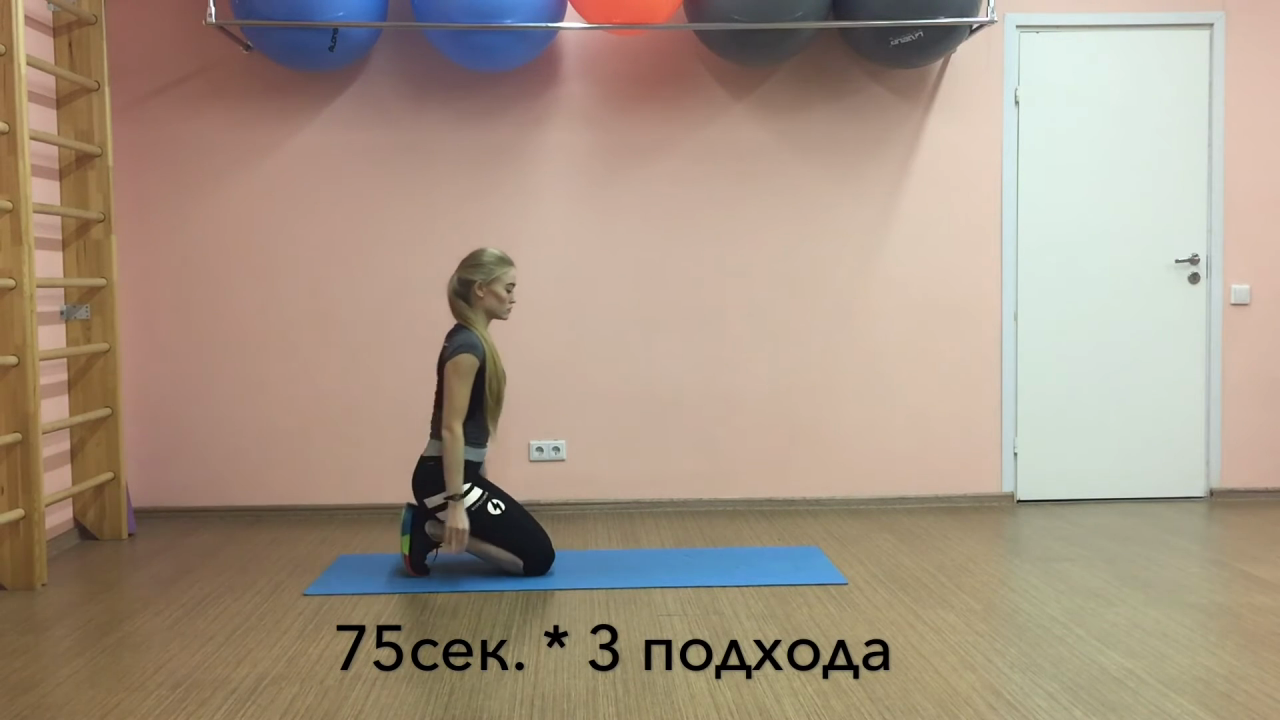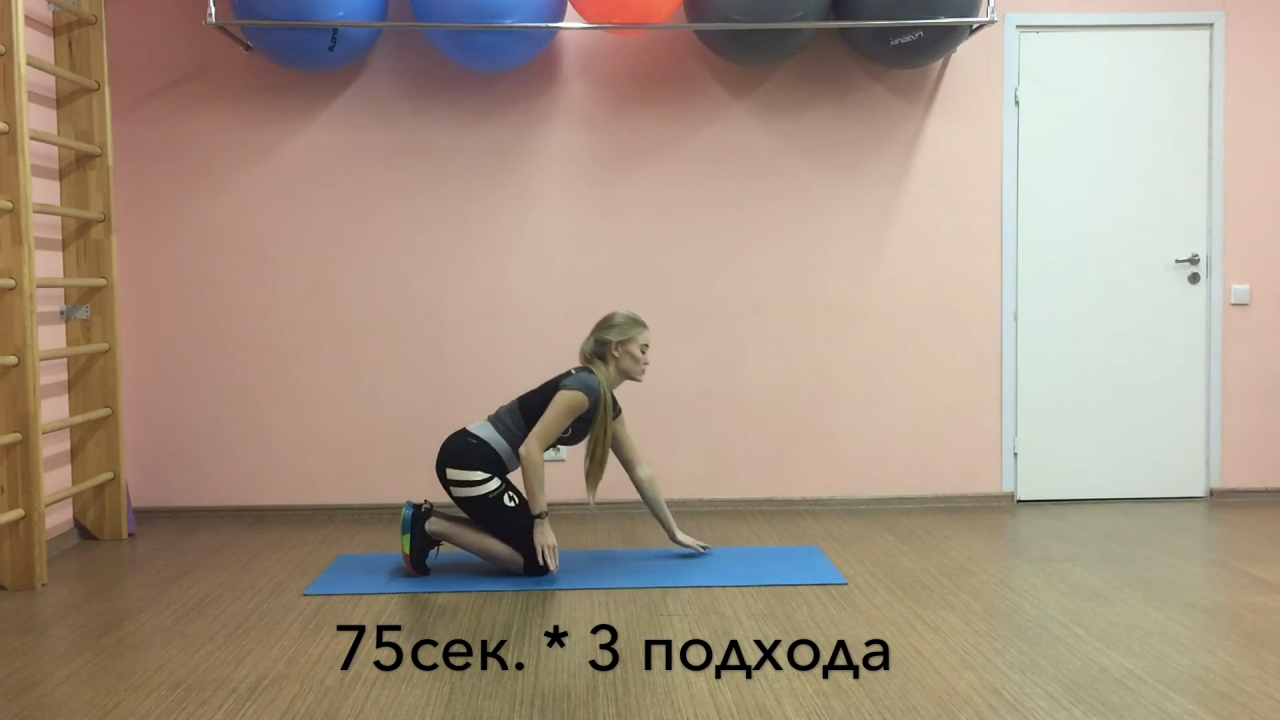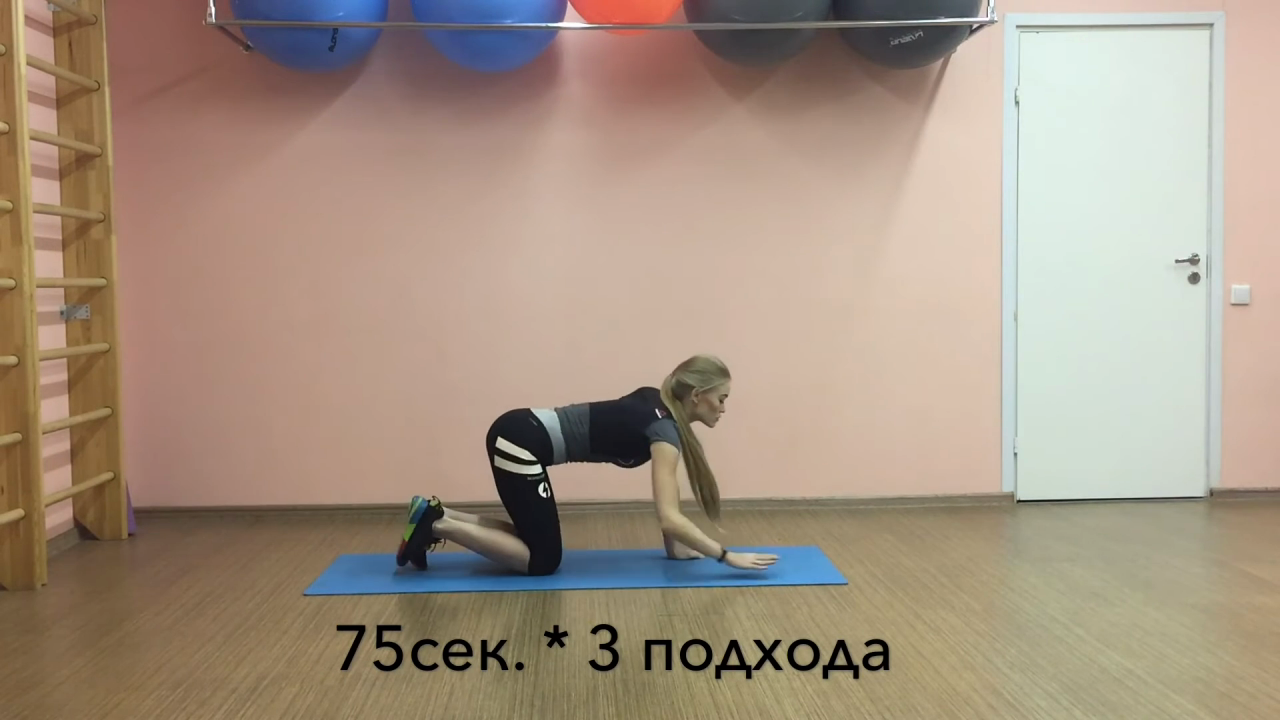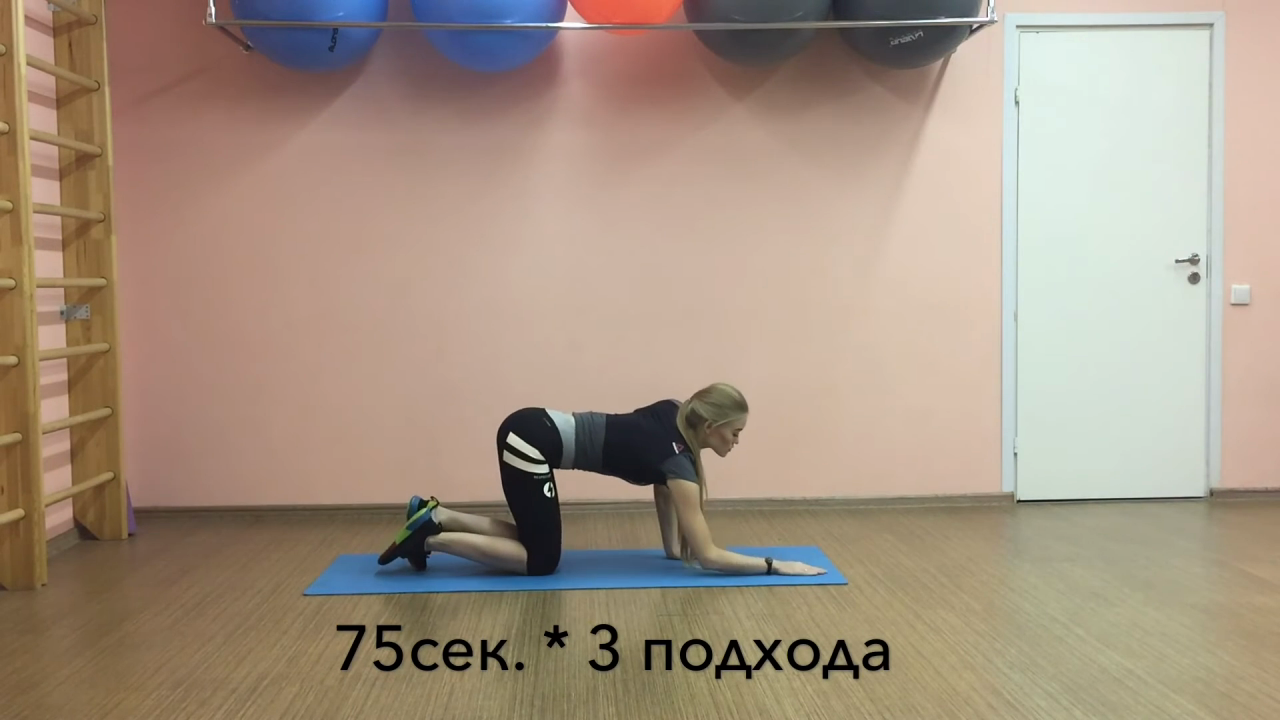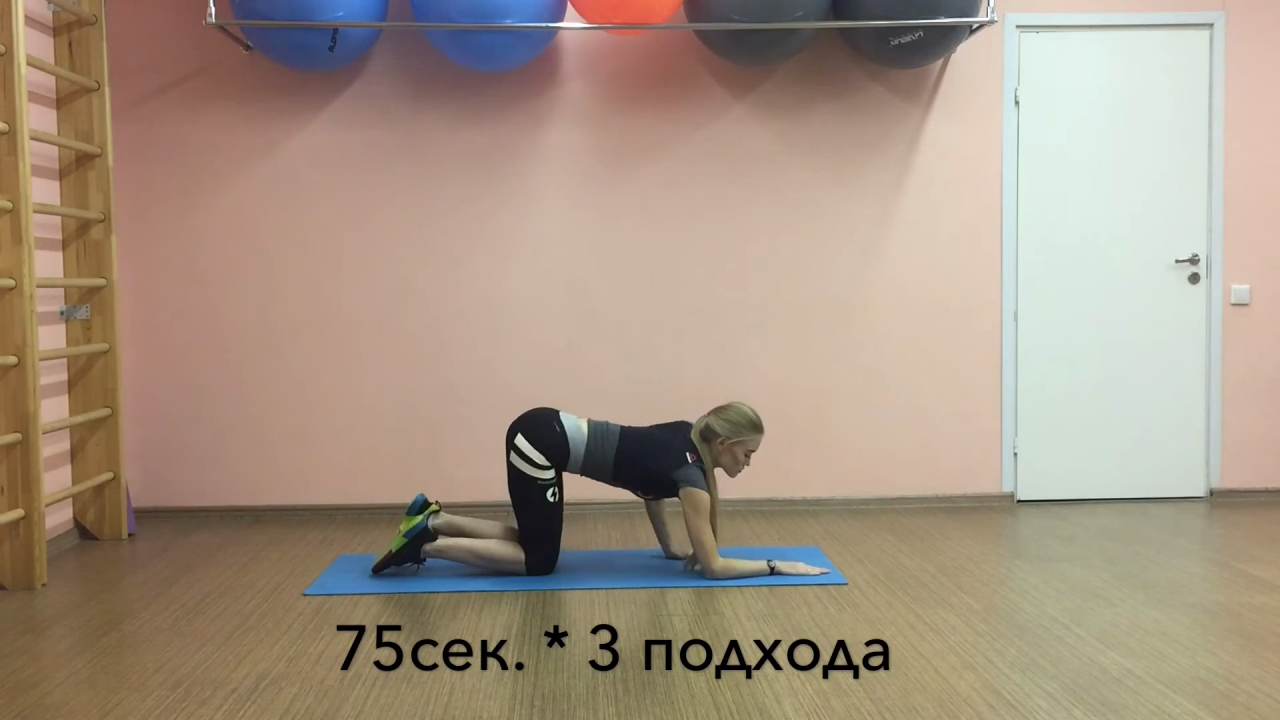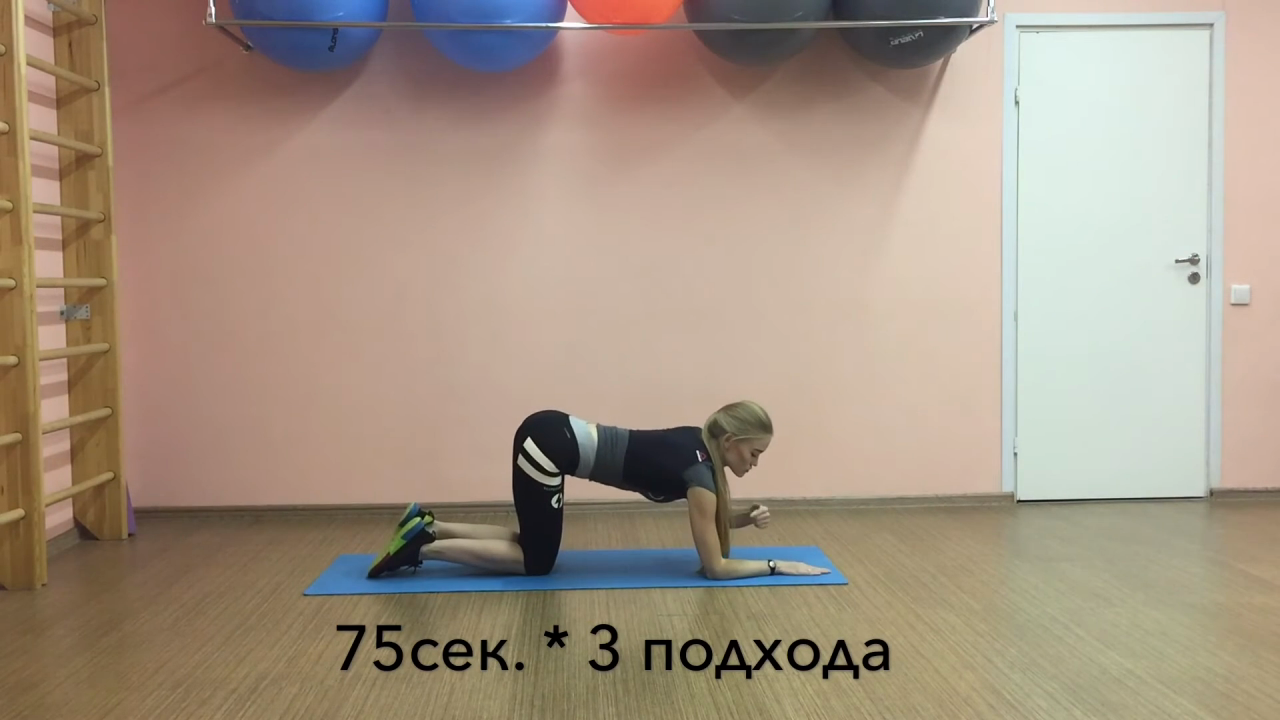
dt=0.5s
person 1, frame 1
left shoulder: (472, 340)
right shoulder: (466, 345)
right elbow: (451, 429)
right wrist: (455, 504)
left hip: (462, 473)
right hip: (444, 479)
right knee: (538, 558)
left ankle: (429, 524)
right ankle: (431, 529)
person 1, frame 2
left shoulder: (604, 400)
right shoulder: (585, 387)
left elbow: (639, 470)
right elbow: (530, 450)
left wrist: (674, 531)
right wrist: (541, 521)
left hip: (477, 461)
right hip: (468, 461)
left knee: (542, 552)
right knee: (537, 559)
left ankle: (431, 520)
right ankle: (431, 527)
person 1, frame 3
left shoulder: (659, 405)
right shoulder: (664, 431)
left elbow: (661, 480)
right elbow: (669, 517)
left wrist: (673, 547)
right wrist: (726, 556)
left hip: (516, 433)
right hip: (520, 443)
left knee: (534, 539)
right knee: (543, 560)
left ankle: (439, 515)
right ankle: (437, 525)
person 1, frame 4
left shoulder: (674, 414)
right shoulder: (678, 460)
right elbow: (708, 556)
left wrist: (672, 549)
right wrist: (775, 565)
left hip: (529, 429)
right hip: (531, 441)
left knee: (535, 543)
right knee: (542, 561)
left ankle: (436, 517)
right ankle: (430, 538)
person 1, frame 5
left shoulder: (687, 434)
right shoulder: (691, 472)
right elbow: (713, 566)
left wrist: (669, 548)
right wrist: (778, 565)
left hip: (541, 430)
right hip: (540, 442)
left knee: (533, 541)
right knee: (538, 561)
left ankle: (434, 519)
right ankle: (426, 544)
person 1, frame 6
left shoulder: (698, 442)
right shoulder: (700, 472)
left elbow: (706, 518)
right elbow: (716, 568)
left wrist: (745, 518)
right wrist: (777, 566)
left hip: (549, 432)
right hip: (549, 446)
left knee: (535, 545)
right knee: (537, 561)
left ankle: (428, 527)
right ankle: (424, 546)
